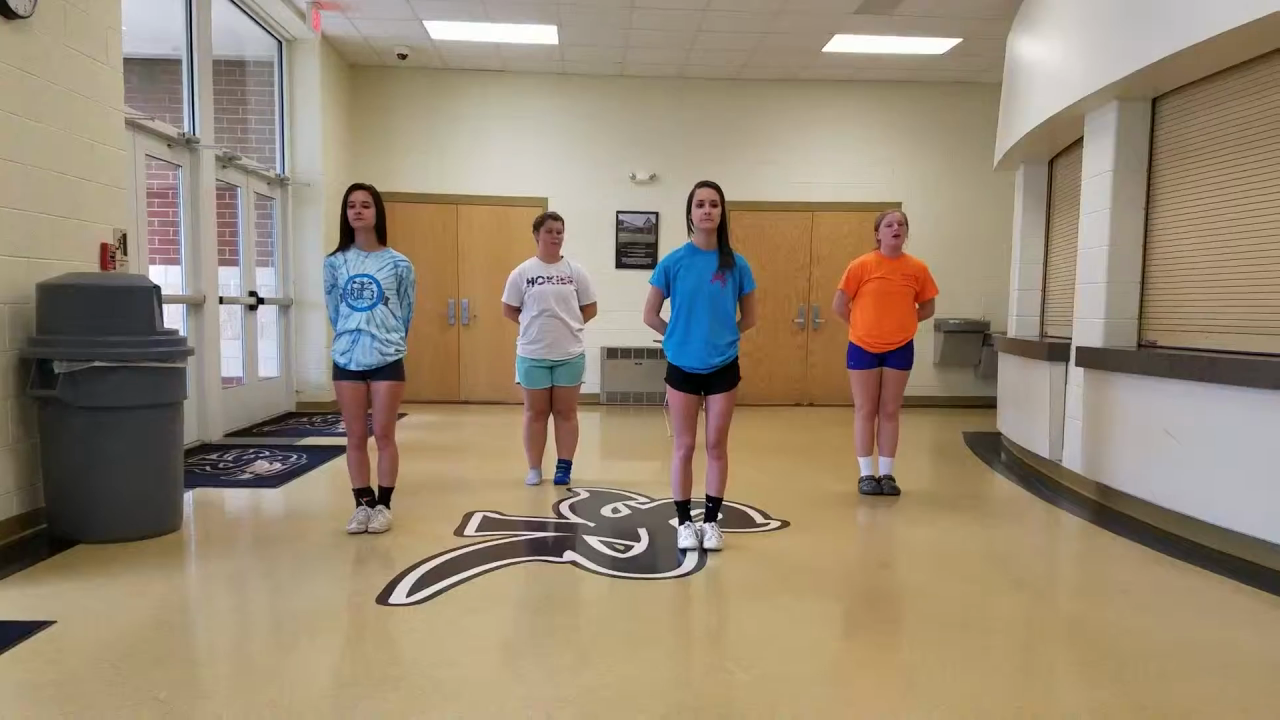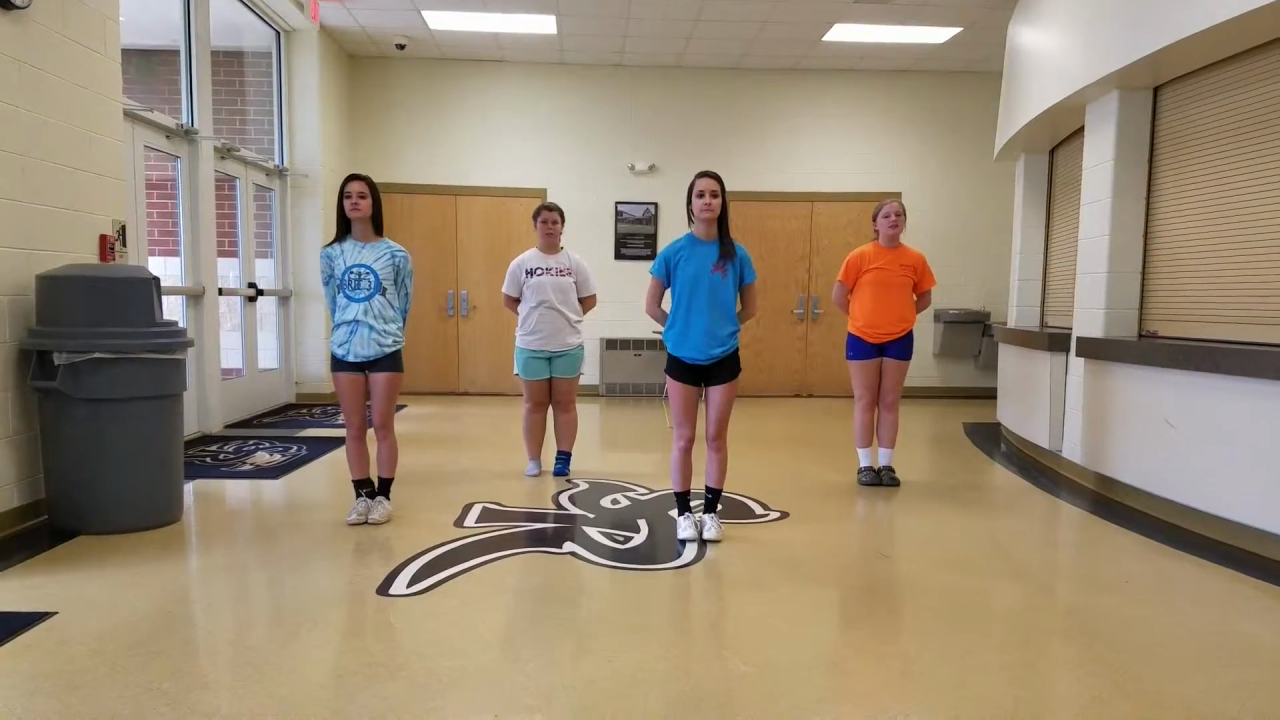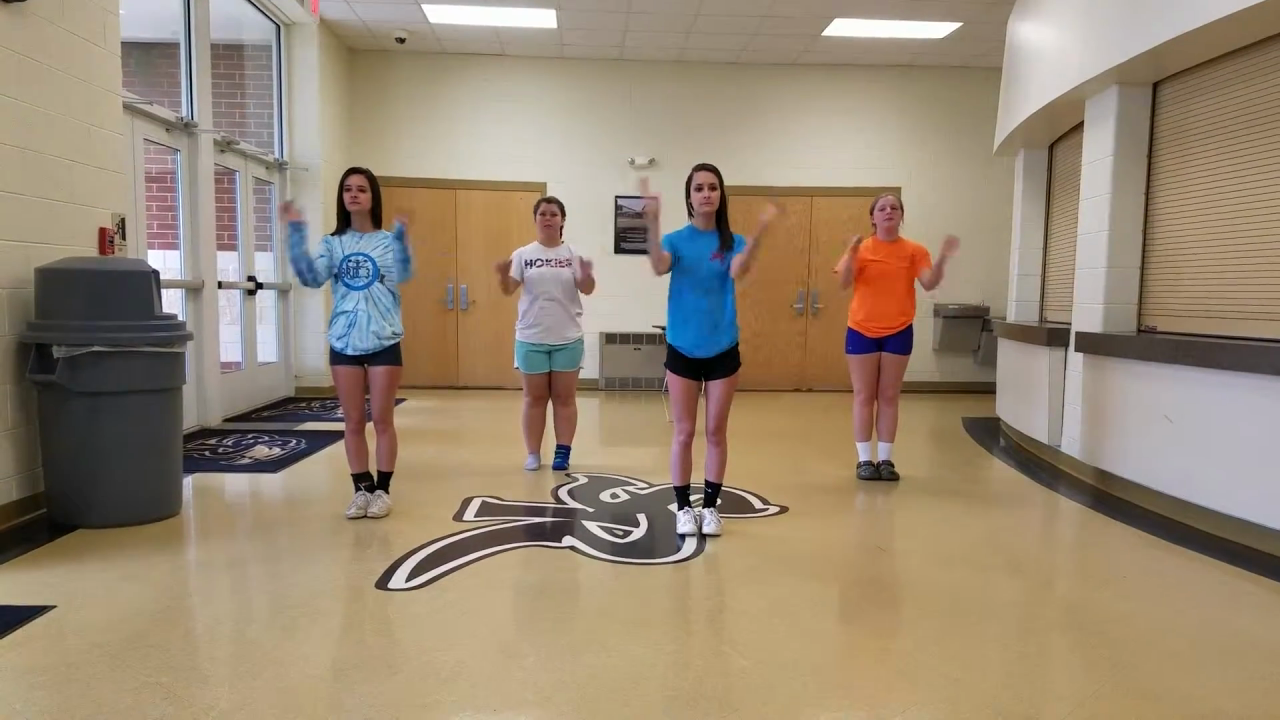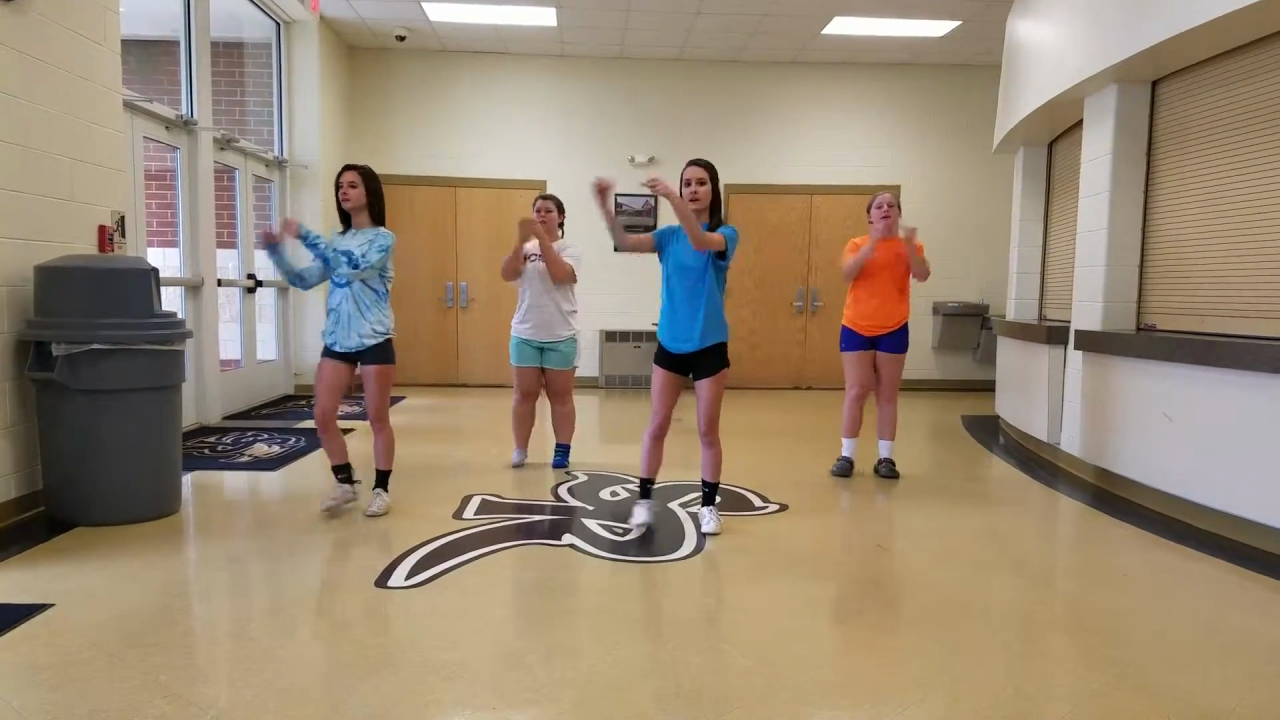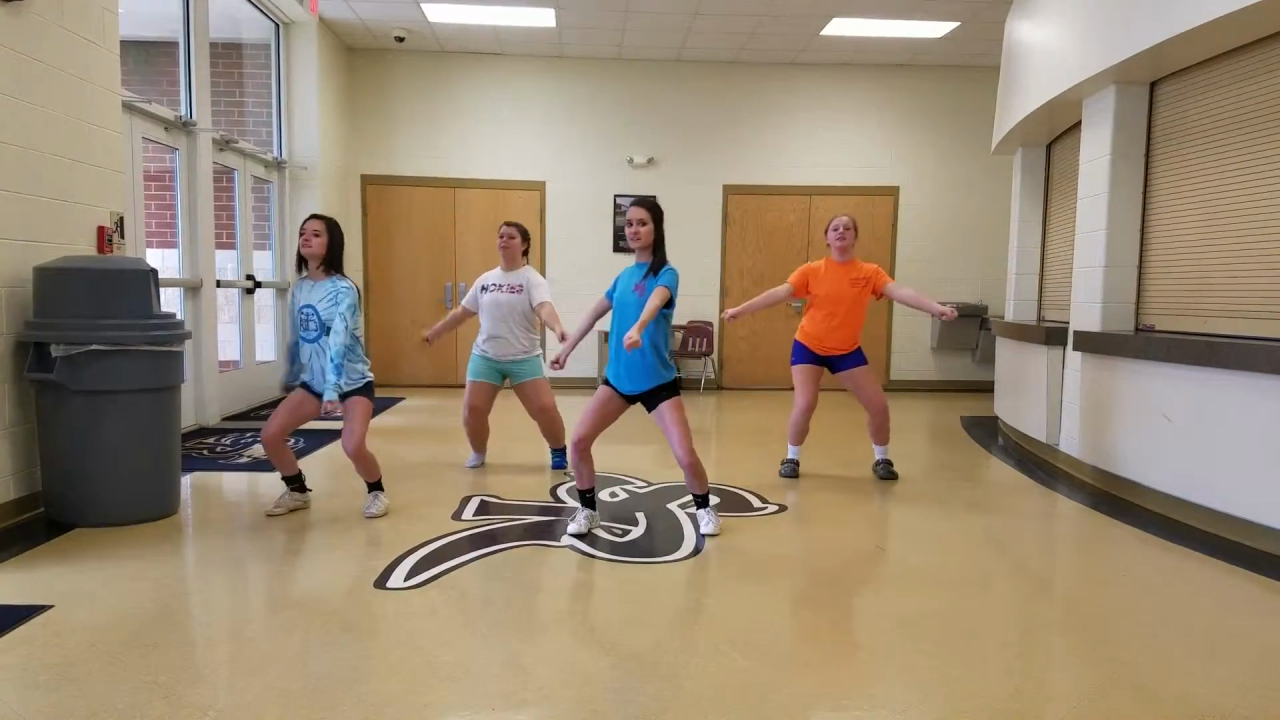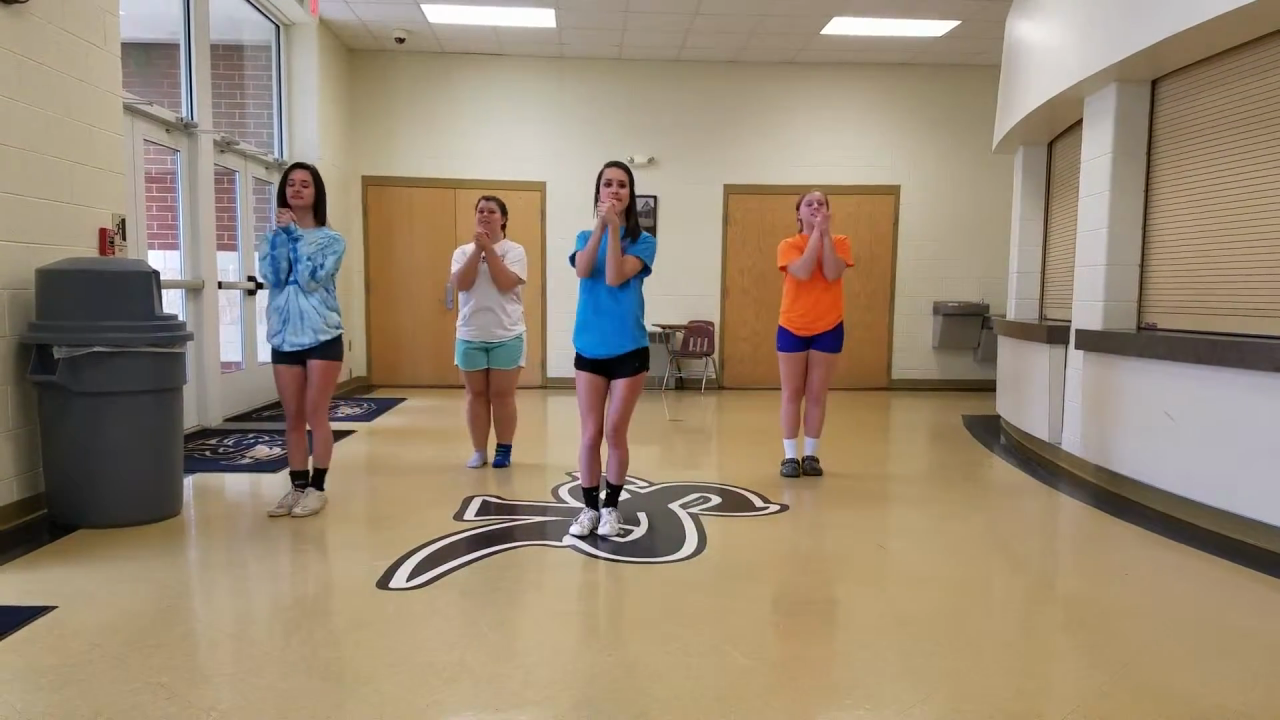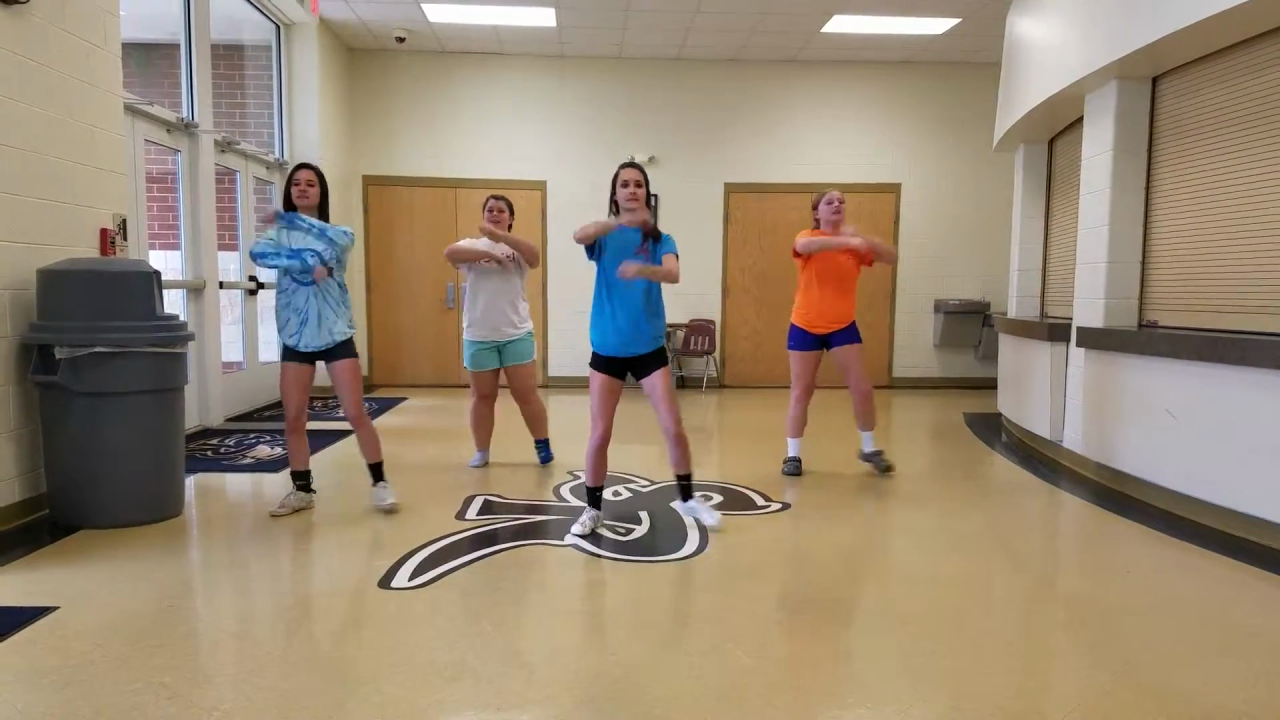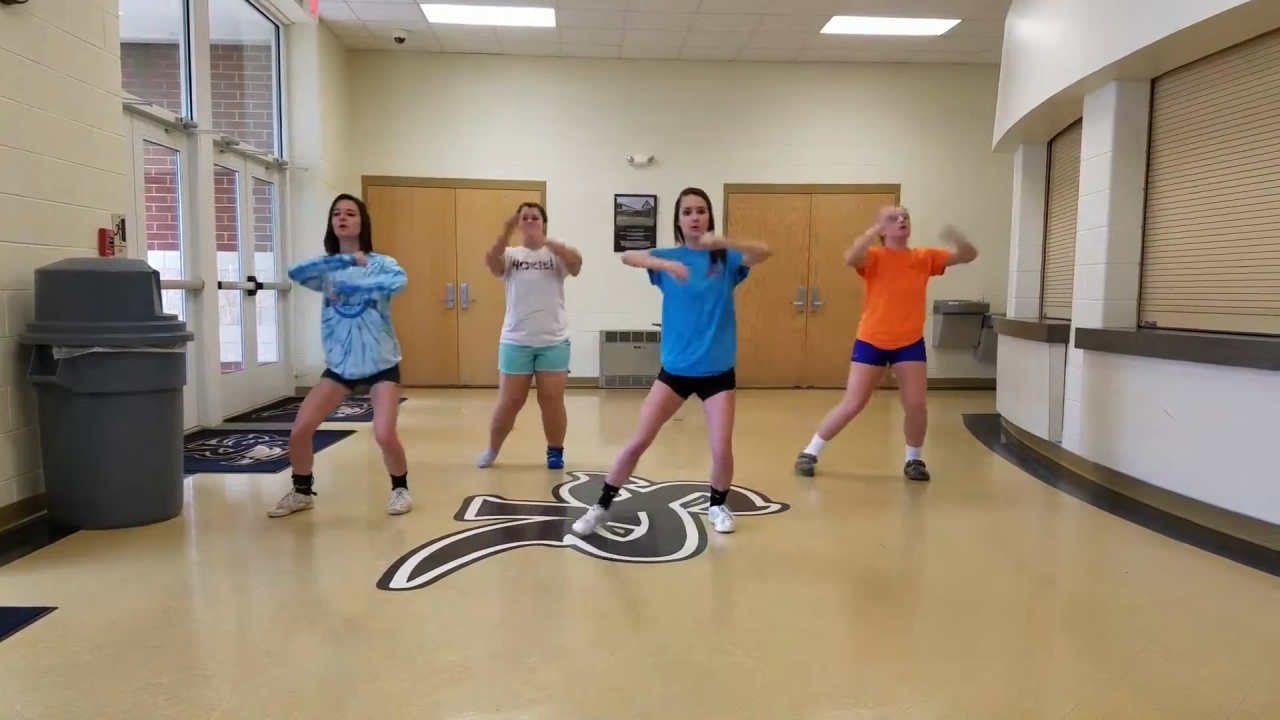
dt=0.5s
person 1, frame 1
left shoulder: (736, 265)
right shoulder: (672, 263)
left elbow: (748, 318)
right elbow: (650, 315)
left wrist: (720, 336)
right wrist: (681, 337)
left hip: (723, 368)
right hip: (682, 367)
left knee: (716, 447)
right knee: (684, 447)
left ankle: (711, 521)
right ankle: (684, 522)
person 1, frame 2
left shoulder: (736, 255)
right shoulder: (673, 253)
left elbow: (749, 308)
right elbow: (652, 306)
left wrist: (720, 329)
right wrist: (682, 329)
left hip: (724, 359)
right hip: (682, 358)
left knee: (716, 439)
right knee: (684, 439)
left ankle: (711, 512)
right ankle: (684, 513)
person 1, frame 3
left shoulder: (734, 241)
right shoulder: (674, 239)
left elbow: (737, 272)
right elbow: (659, 268)
left wrist: (761, 230)
right wrist: (652, 219)
left hip: (722, 349)
right hip: (682, 349)
left knee: (716, 432)
right knee: (684, 432)
left ankle: (710, 507)
right ankle: (684, 508)
person 1, frame 4
left shoulder: (726, 234)
right shoulder: (669, 235)
left elbow: (701, 242)
right elbow: (624, 242)
left wrist: (674, 200)
right wrist: (605, 204)
left hip: (710, 346)
right hip: (670, 345)
left knee: (707, 431)
right knee: (657, 427)
left ankle: (708, 506)
right ankle: (644, 501)
person 1, frame 5
left shoulder: (666, 274)
right shoulder: (624, 276)
left elbow: (654, 305)
right elbow: (594, 314)
left wrist: (637, 328)
right wrist: (567, 349)
left hip: (658, 381)
right hip: (617, 378)
left knee: (686, 456)
right knee: (578, 441)
left ankle: (703, 509)
right ankle: (587, 509)
person 1, frame 6
left shoulder: (643, 241)
right shoulder: (586, 236)
left elbow: (614, 278)
right elbow: (582, 270)
left wrist: (614, 226)
right wrist: (600, 225)
left hip: (630, 349)
right hip: (590, 349)
left knee: (615, 434)
right knee: (591, 435)
left ankle: (611, 507)
right ankle: (591, 507)
person 1, frame 7
left shoulder: (661, 240)
right shoulder: (604, 233)
left elbow: (674, 274)
right elbow: (581, 235)
left wrist: (643, 269)
right wrist: (616, 219)
left hip: (650, 349)
right hip: (607, 349)
left knee: (674, 431)
right knee: (599, 436)
left ankle: (688, 499)
right ankle: (593, 508)
person 1, frame 8
left shoulder: (726, 259)
right shoulder: (666, 258)
left elbow: (763, 253)
right elbow: (628, 257)
left wrist: (724, 242)
right wrist: (666, 264)
left hip: (718, 372)
right hip: (675, 370)
left knee: (722, 451)
right knee: (637, 442)
left ankle: (718, 505)
right ankle: (602, 507)
person 2, frame 1
left shoulder: (398, 264)
right shoulder: (335, 263)
left elbow: (405, 314)
right elbow: (334, 313)
right wrist: (348, 342)
left hip: (387, 360)
right hip: (346, 360)
left knee: (384, 436)
right knee: (355, 437)
left ankle: (383, 505)
right ankle: (362, 504)
person 2, frame 2
left shoulder: (395, 254)
right shoulder: (331, 254)
left elbow: (403, 306)
right elbow: (334, 305)
right wrist: (348, 335)
left hip: (385, 351)
right hip: (345, 352)
left knee: (383, 427)
right knee: (354, 429)
left ankle: (383, 496)
right ankle: (363, 495)
person 2, frame 3
left shoulder: (390, 240)
right shoulder: (333, 242)
left elbow: (401, 276)
right elbow: (310, 278)
left wrist: (401, 236)
right wrist: (296, 232)
left hip: (383, 342)
right hip: (344, 342)
left knee: (382, 420)
right knee: (352, 421)
left ankle: (381, 490)
right ankle: (360, 488)
person 2, frame 4
left shoulder: (382, 238)
right shoulder: (337, 240)
left elbow: (351, 267)
right elbow: (304, 280)
left wrist: (307, 237)
right wrist: (276, 249)
left hip: (374, 341)
right hip: (336, 341)
left knee: (377, 418)
right knee: (323, 416)
left ankle: (381, 488)
right ankle: (344, 483)
person 2, frame 5
left shoulder: (343, 290)
right shoulder: (298, 289)
left elbow: (340, 341)
right elbow: (294, 339)
left wrist: (334, 391)
right wrist: (290, 378)
left hip: (354, 383)
right hip: (313, 382)
left knee: (353, 447)
right knee: (271, 436)
left ankle: (376, 491)
right ankle: (297, 490)
person 2, frame 6
left shoulder: (332, 240)
right shoulder: (275, 237)
left elbow: (311, 279)
right elbow: (274, 278)
left wrist: (293, 235)
right wrist: (279, 233)
left hip: (323, 338)
right hip: (284, 339)
left knee: (315, 416)
right knee: (293, 419)
left ankle: (317, 488)
right ankle: (299, 488)
person 2, frame 7
left shoulder: (340, 235)
right shoulder: (278, 237)
left elbow: (327, 236)
right elbow: (258, 255)
left wrist: (290, 217)
right wrist: (306, 259)
left hip: (337, 337)
right hip: (295, 341)
left knee: (356, 415)
right knee: (294, 420)
left ankle: (380, 483)
right ankle: (302, 490)
person 2, frame 8
left shoulder: (382, 263)
right shoulder: (324, 267)
left elbow: (398, 282)
right elbow: (296, 273)
left wrist: (344, 286)
right wrist: (346, 260)
left hip: (381, 365)
right hip: (339, 365)
left knee: (384, 435)
right knee: (300, 430)
left ankle: (400, 489)
right ankle: (302, 492)
person 3, frame 1
left shoulder: (917, 268)
right shoulder: (861, 265)
left elbow: (928, 308)
right elbow: (839, 304)
left wrist: (901, 323)
right wrist: (862, 326)
left hip: (899, 349)
right hip: (863, 347)
left knee: (890, 412)
right knee: (865, 411)
left ankle: (887, 474)
right ankle: (866, 474)
person 3, frame 2
left shoulder: (915, 259)
right shoulder: (860, 256)
left elbow: (924, 299)
right elbow: (838, 296)
left wrist: (898, 316)
right wrist: (863, 317)
left hip: (899, 340)
right hip: (862, 338)
left knee: (890, 403)
right knee: (865, 402)
left ankle: (886, 465)
right ankle: (865, 465)
person 3, frame 3
left shoulder: (914, 249)
right shoulder: (861, 248)
left elbow: (929, 283)
right elbow: (844, 283)
left wrist: (942, 260)
right wrist: (850, 256)
left hip: (898, 332)
right hip: (862, 331)
left knee: (889, 396)
right knee: (864, 396)
left ankle: (885, 458)
right ankle: (864, 459)
person 3, frame 4
left shoulder: (911, 246)
right shoulder: (856, 244)
left elbow: (922, 275)
right elbow: (849, 272)
left wrist: (909, 244)
right wrist: (873, 241)
left hip: (894, 330)
right hip: (857, 329)
left knee: (887, 396)
right knee: (855, 392)
left ankle: (885, 458)
right ankle: (846, 456)
person 3, frame 5
left shoulder: (870, 273)
right shoulder: (811, 271)
left elbow: (901, 292)
right elbow: (779, 293)
left wrist: (937, 308)
right wrist: (740, 309)
left hip: (848, 350)
right hip: (808, 347)
left knee: (878, 406)
right knee: (804, 405)
left ankle: (882, 459)
right ankle: (792, 458)
person 3, frame 6
left shoulder: (840, 242)
right shoulder: (790, 244)
left elbow: (833, 275)
right elbow: (802, 273)
left wrist: (825, 234)
right wrist: (815, 235)
left hip: (828, 329)
right hip: (792, 329)
left knee: (816, 395)
right knee: (791, 394)
left ankle: (810, 455)
right ankle: (790, 456)
person 3, frame 7
left shoulder: (856, 245)
right shoulder: (807, 237)
left elbow: (891, 257)
right elbow: (805, 247)
left wrist: (860, 243)
right wrist: (841, 241)
left hip: (843, 326)
right hip: (805, 327)
left knee: (863, 389)
right knee: (801, 393)
left ankle: (869, 448)
right ankle: (793, 455)
person 3, frame 8
left shoulder: (925, 257)
right shoulder: (872, 257)
left elbow: (968, 256)
right elbow: (850, 257)
left wrist: (958, 239)
right wrist: (875, 228)
left hip: (910, 343)
right hip: (871, 342)
left knee: (916, 405)
right knee: (852, 404)
left ankle: (914, 459)
right ankle: (810, 452)
person 4, frame 1
left shoulder: (575, 271)
right shoulder: (522, 272)
left elbow: (590, 308)
right elbow: (509, 310)
left wrist: (568, 325)
right wrist: (533, 325)
left hip: (569, 354)
right hip: (533, 354)
left knee: (566, 412)
right knee: (535, 412)
left ankle: (564, 467)
right ankle: (534, 468)
person 4, frame 2
left shoulder: (574, 262)
right shoulder: (522, 262)
left elbow: (589, 300)
right elbow: (509, 300)
left wrist: (565, 318)
right wrist: (533, 317)
left hip: (568, 345)
right hip: (531, 345)
left knee: (565, 403)
right knee: (534, 404)
left ankle: (563, 458)
right ankle: (533, 460)
person 4, frame 3
left shoulder: (575, 254)
right shoulder: (522, 254)
left elbow: (587, 289)
right elbow: (508, 289)
left wrist: (587, 274)
right wrist: (503, 274)
left hip: (568, 338)
right hip: (532, 338)
left knee: (564, 397)
right knee: (534, 397)
left ankle: (563, 452)
right ankle: (533, 453)
person 4, frame 4
left shoulder: (569, 249)
right shoulder: (523, 249)
left elbow: (561, 275)
right elbow: (507, 274)
left wrist: (543, 240)
right wrist: (522, 240)
left hip: (560, 336)
right hip: (525, 334)
left knee: (561, 395)
right knee: (524, 394)
left ankle: (562, 451)
right ankle: (520, 450)
person 4, frame 5
left shoulder: (532, 280)
right shoulder: (485, 279)
left elbow: (545, 309)
right elbow: (462, 311)
left wrist: (558, 329)
right wrist: (435, 332)
left hip: (523, 358)
right hip: (485, 356)
left knee: (544, 409)
right knee: (473, 409)
left ankle: (559, 452)
right ankle: (478, 452)
person 4, frame 6
left shoulder: (514, 250)
right shoulder: (464, 251)
left elbow: (506, 283)
right elbow: (460, 283)
left wrist: (490, 248)
right wrist: (477, 249)
left hip: (507, 336)
right hip: (470, 336)
left knee: (502, 396)
right knee: (476, 395)
left ankle: (503, 450)
right ankle: (479, 452)
person 4, frame 7
left shoulder: (519, 250)
right shoulder: (471, 246)
left elbow: (535, 255)
right elbow: (450, 255)
left wrist: (502, 236)
right wrist: (486, 253)
left hip: (517, 334)
right hip: (479, 336)
left knee: (526, 393)
right knee: (482, 396)
left ankle: (543, 444)
right ankle: (482, 451)
person 4, frame 8
left shoulder: (556, 255)
right shoulder: (509, 256)
left elbow: (576, 261)
right elbow: (491, 259)
left wrist: (548, 243)
right wrist: (506, 233)
left hip: (554, 341)
right hip: (515, 341)
left knee: (552, 400)
right knee: (509, 402)
left ankle: (555, 451)
right ankle: (492, 448)
